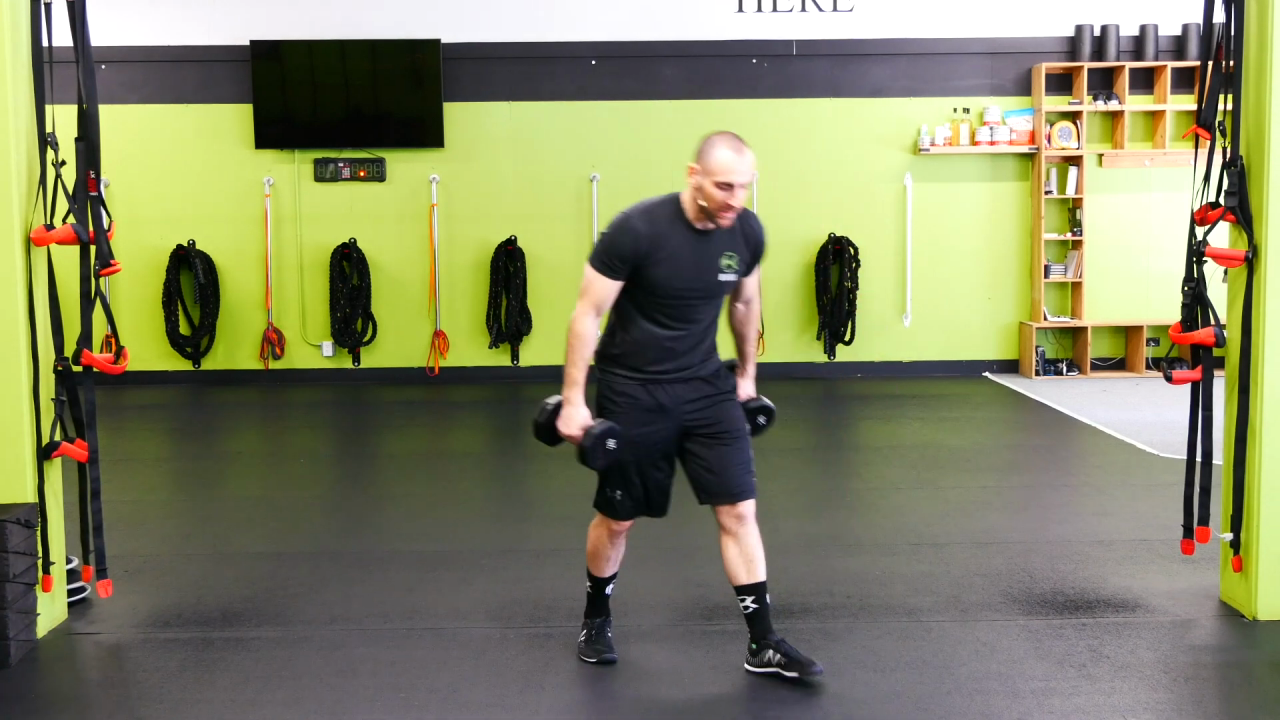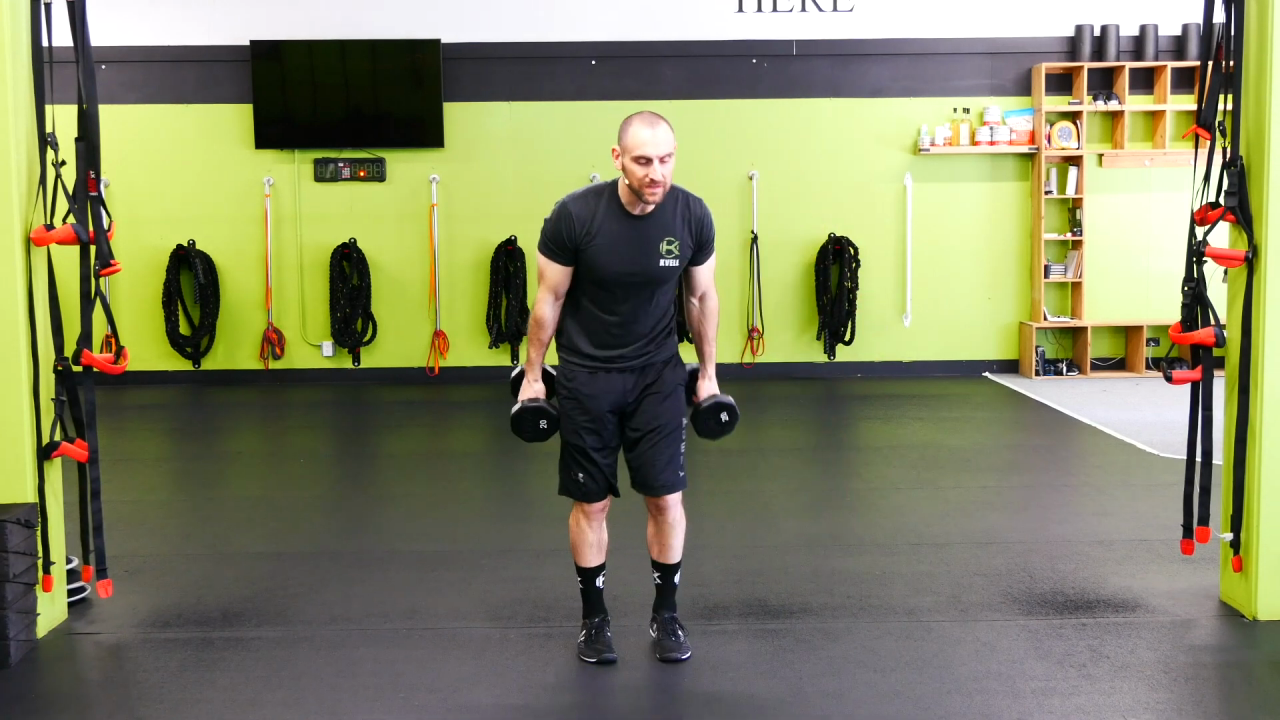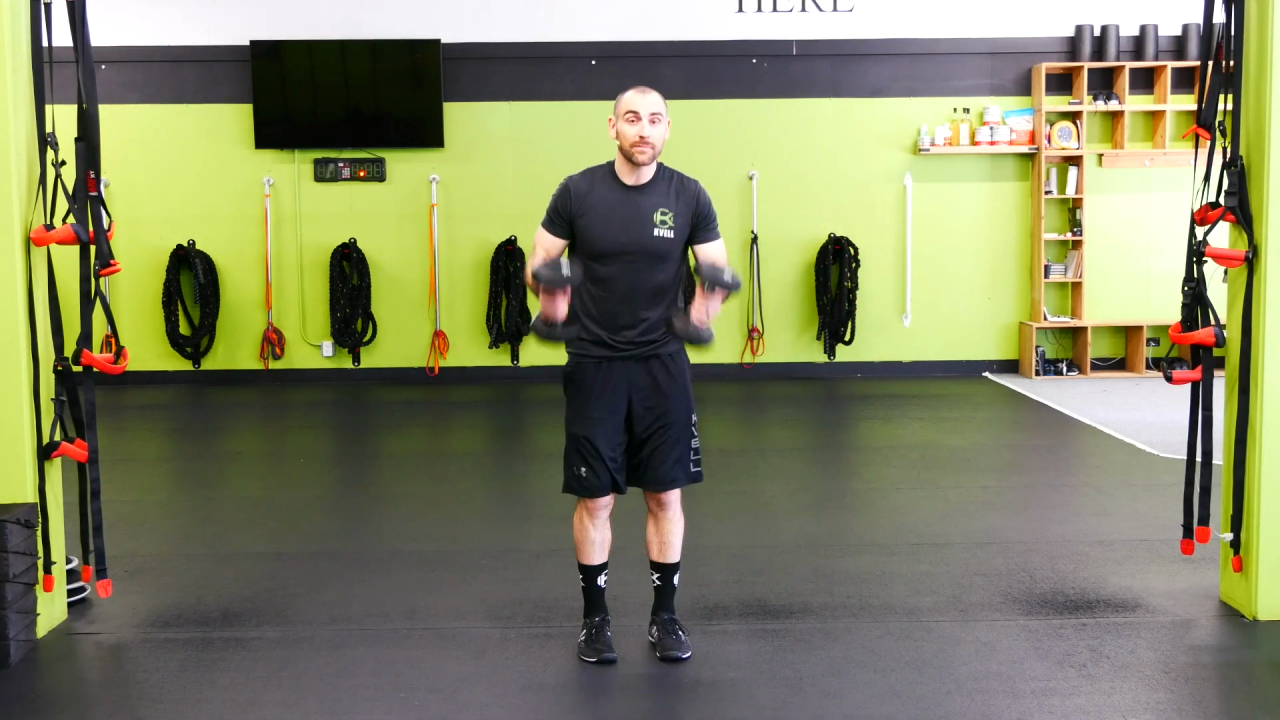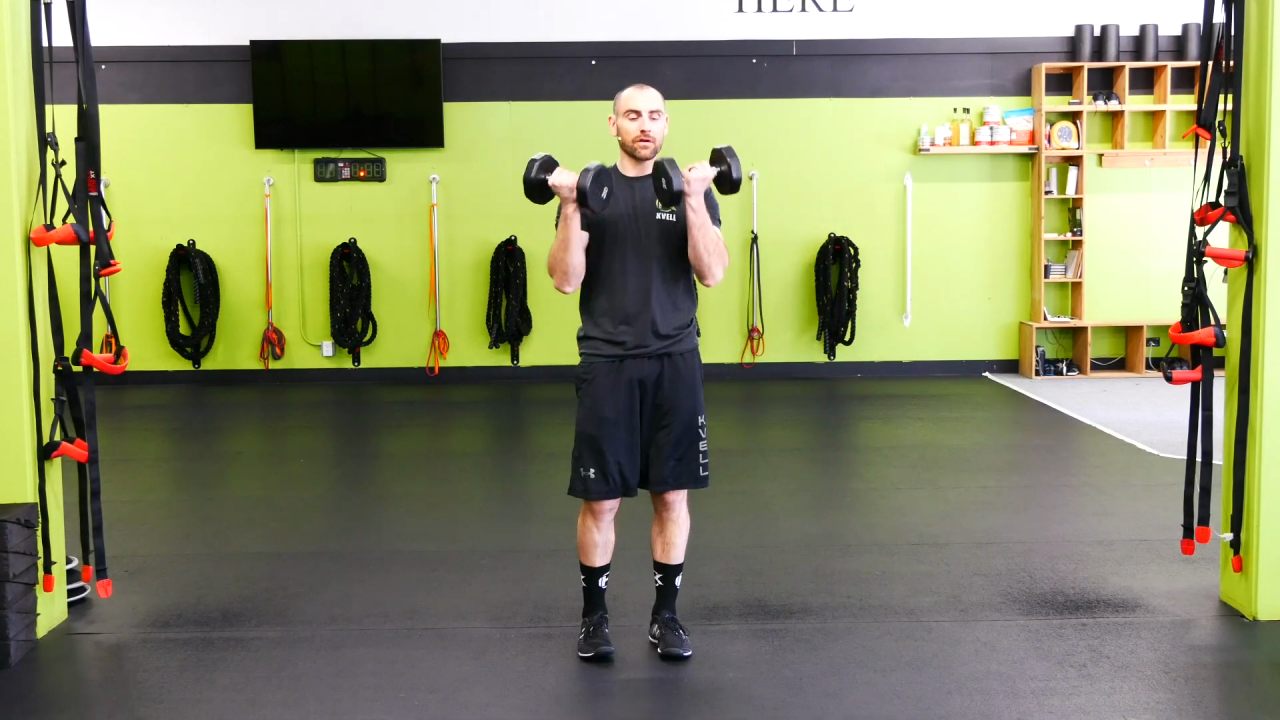
dt=0.4s
person 1, frame 1
left shoulder: (747, 231)
right shoulder: (637, 228)
right elbow: (586, 314)
left wrist: (746, 372)
right wrist: (573, 400)
left hip: (705, 384)
right hip: (631, 389)
left knee: (738, 510)
right knee: (617, 517)
left ankle: (762, 643)
right ankle: (595, 617)
person 1, frame 2
left shoulder: (693, 215)
right shoulder: (575, 215)
left elbow: (702, 295)
right elbow: (549, 299)
left wrist: (709, 370)
right wrist: (532, 375)
left hip: (657, 371)
right hip: (586, 374)
left knee: (665, 497)
right knee: (591, 501)
left ankle: (665, 613)
right ankle: (594, 617)
person 1, frame 3
left shoulder: (689, 196)
right shoulder: (577, 192)
left elbow: (718, 272)
right elbow: (539, 264)
left wrist: (711, 298)
right wrist: (547, 292)
left hip: (662, 363)
right hip: (593, 364)
left knee: (666, 494)
right knee: (594, 498)
left ankle: (664, 614)
right ankle: (595, 617)
person 1, frame 4
left shoulder: (689, 188)
left elbow: (712, 273)
right elbow: (565, 281)
left wrist: (695, 201)
right wrist: (569, 207)
left hip: (674, 361)
right hip: (606, 363)
left knee: (671, 495)
right knee: (599, 500)
left ankle: (665, 613)
right ankle: (593, 615)
